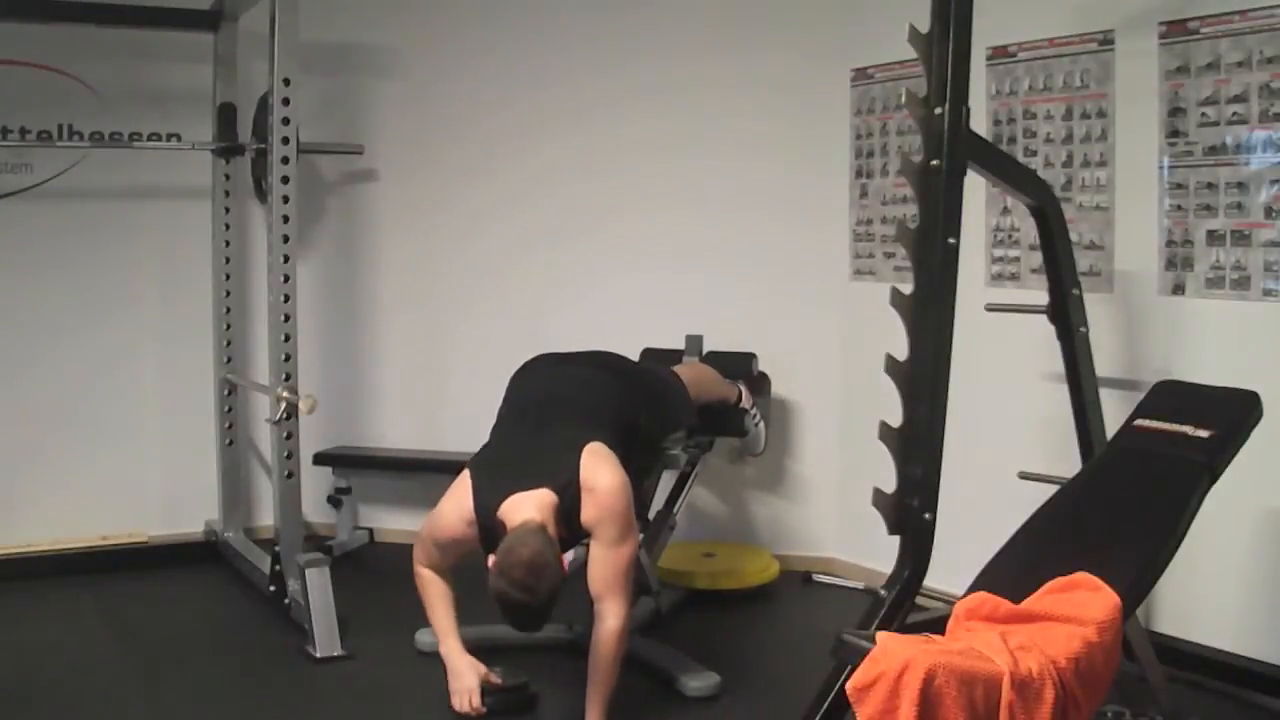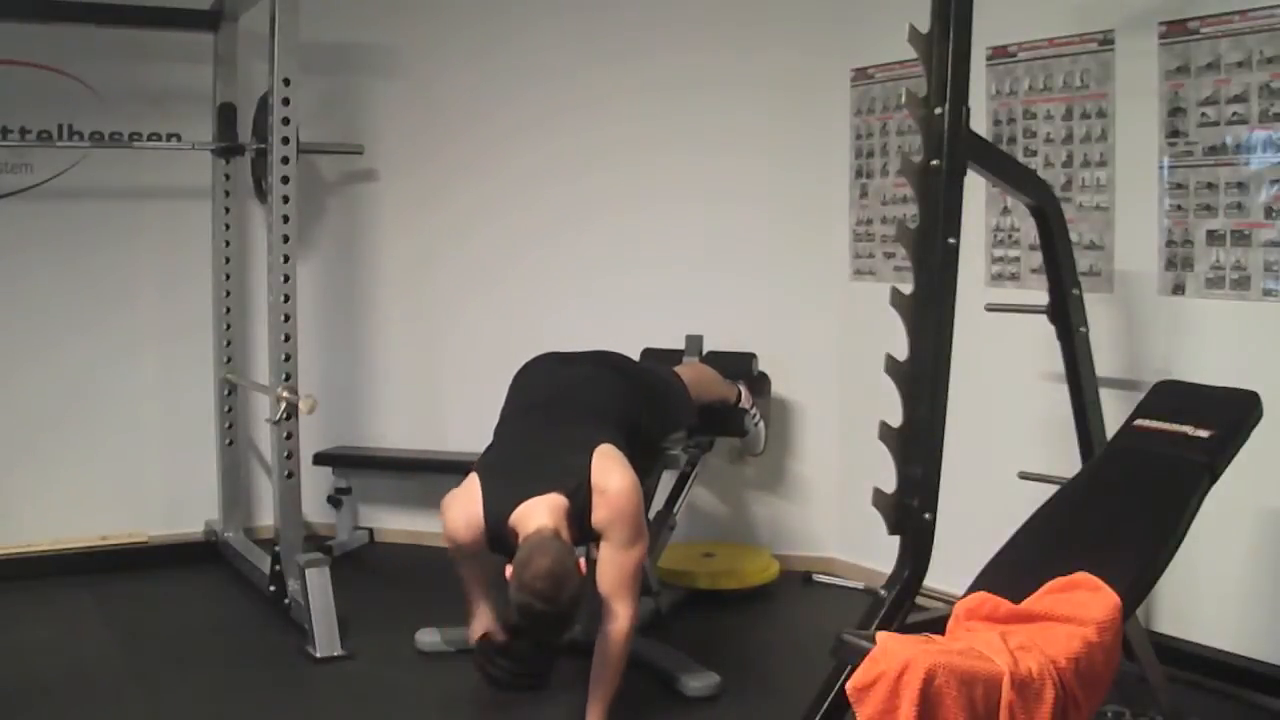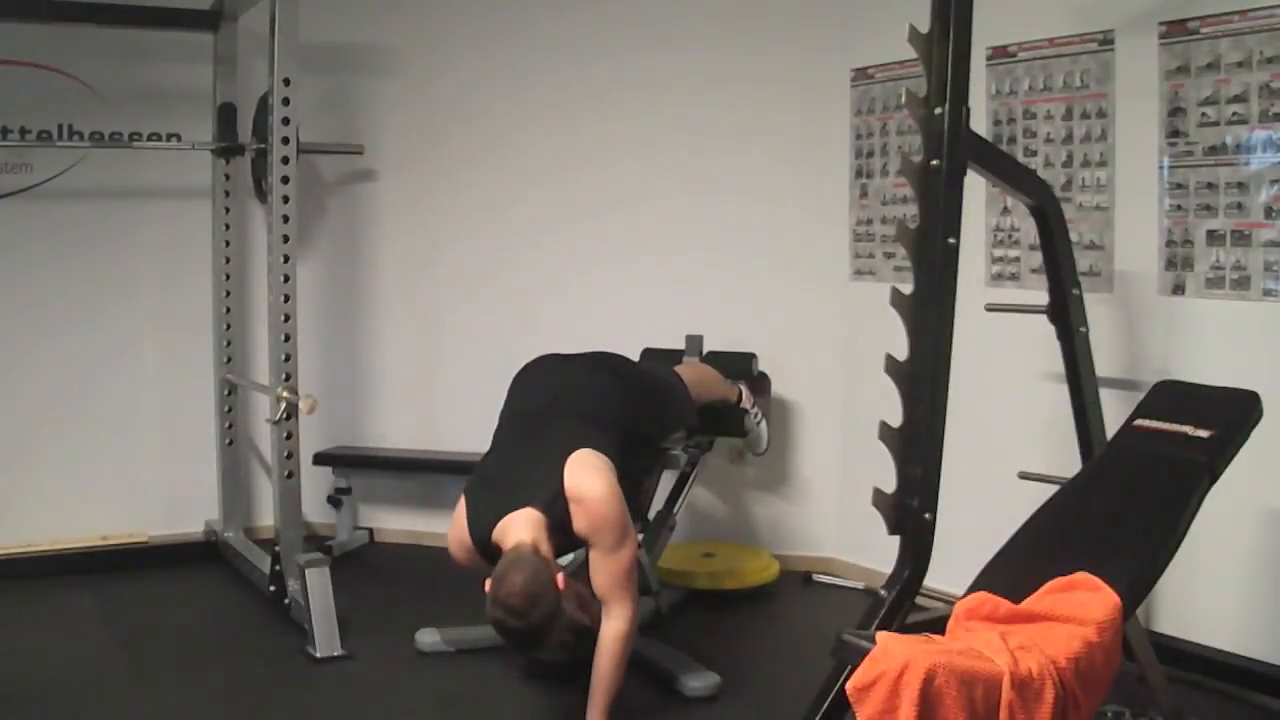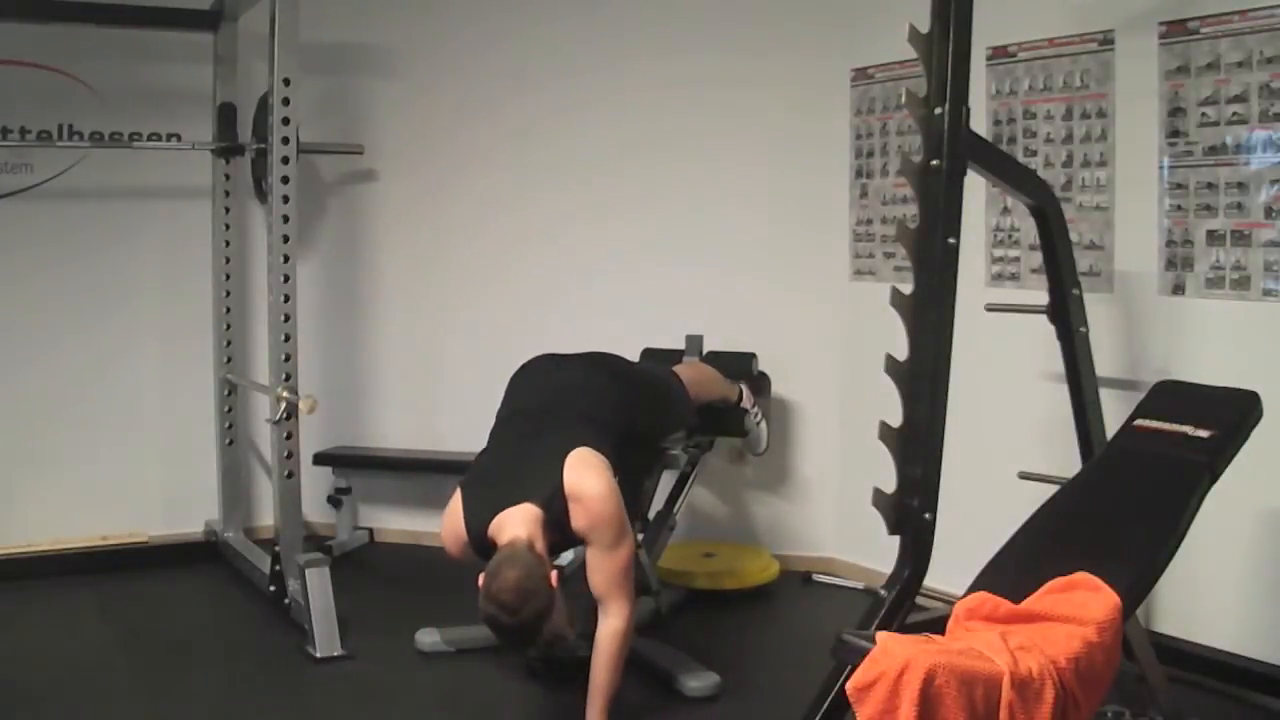
dt=0.4s
person 1, frame 1
left shoulder: (602, 490)
right shoulder: (458, 514)
left elbow: (611, 612)
right elbow: (426, 565)
right wrist: (455, 658)
left hip: (619, 386)
right hip: (537, 378)
left knee: (678, 385)
left ankle: (737, 397)
person 1, frame 2
left shoulder: (614, 492)
right shoulder: (469, 517)
left elbow: (619, 615)
right wrist: (481, 605)
left hip: (620, 384)
right hip: (539, 377)
left knee: (680, 385)
left ankle: (738, 397)
person 1, frame 3
left shoulder: (591, 496)
right shoulder: (465, 538)
left elbow: (619, 613)
right wrist: (563, 590)
left hip: (615, 386)
right hip: (538, 380)
left knee: (678, 384)
left ankle: (738, 396)
person 1, frame 4
left shoulder: (589, 495)
right shoulder: (459, 530)
left elbow: (615, 612)
right wrist: (549, 603)
left hip: (612, 386)
right hip: (535, 379)
left knee: (679, 385)
left ankle: (739, 397)
